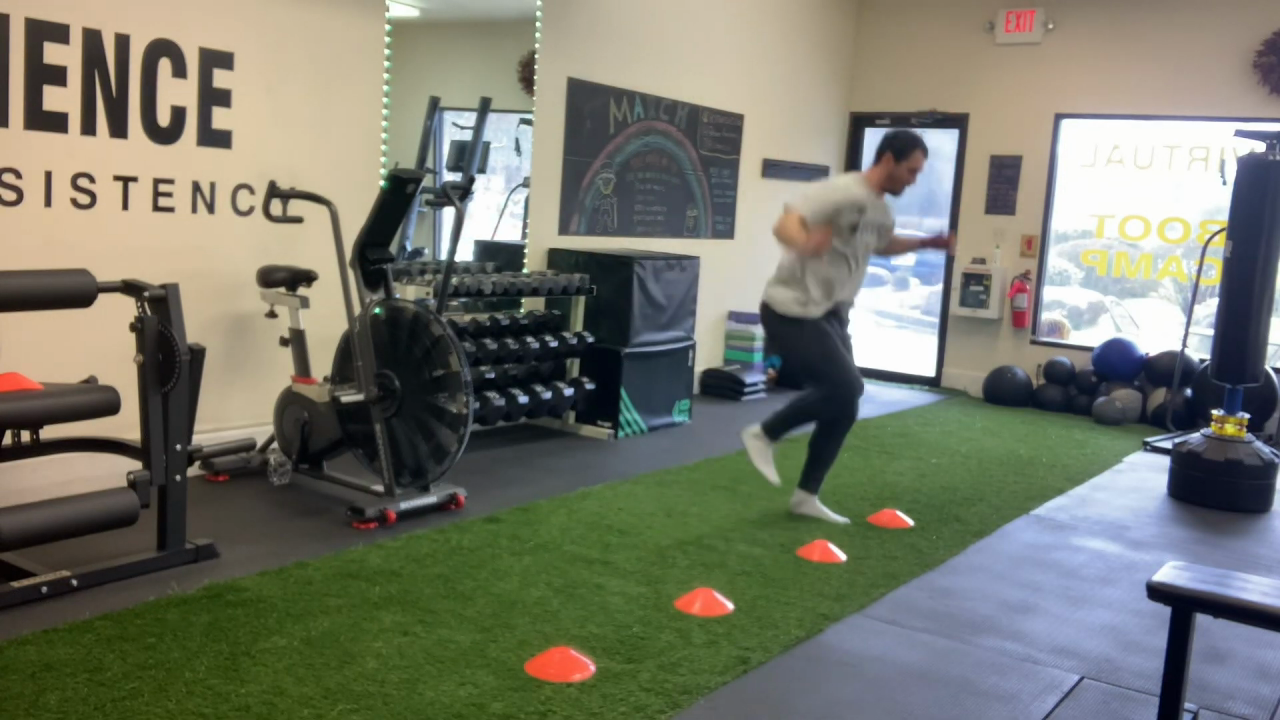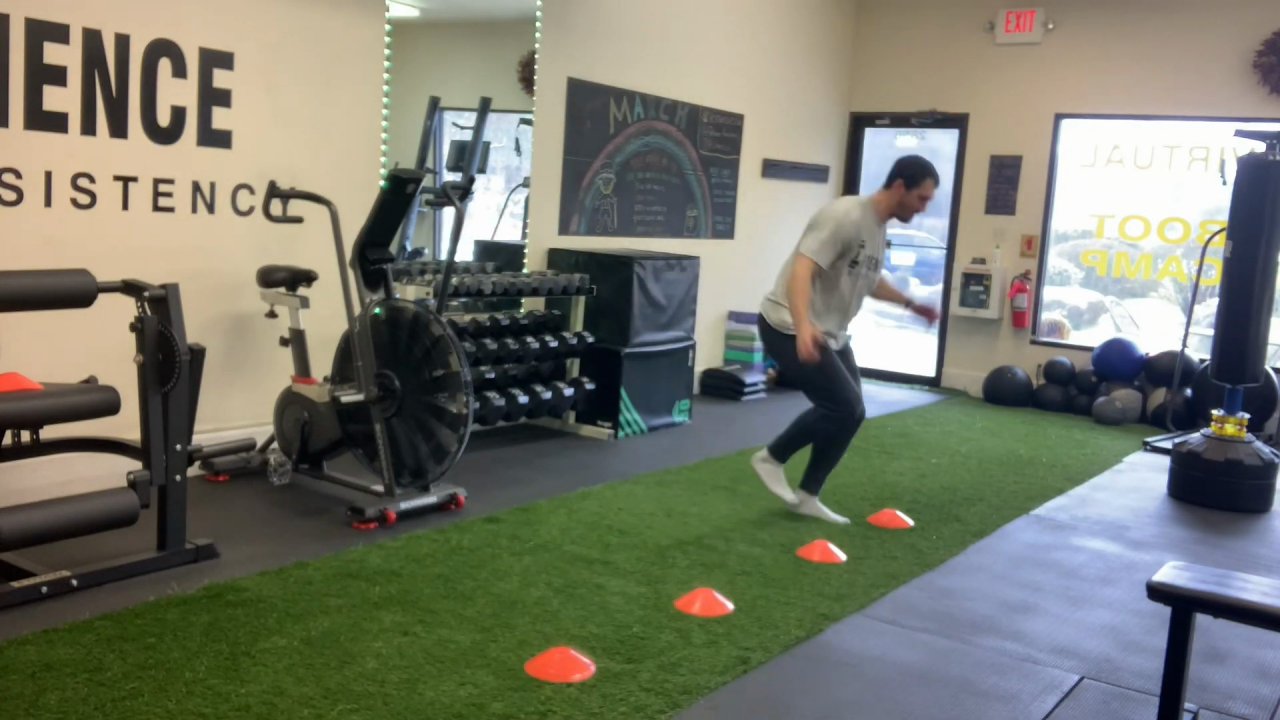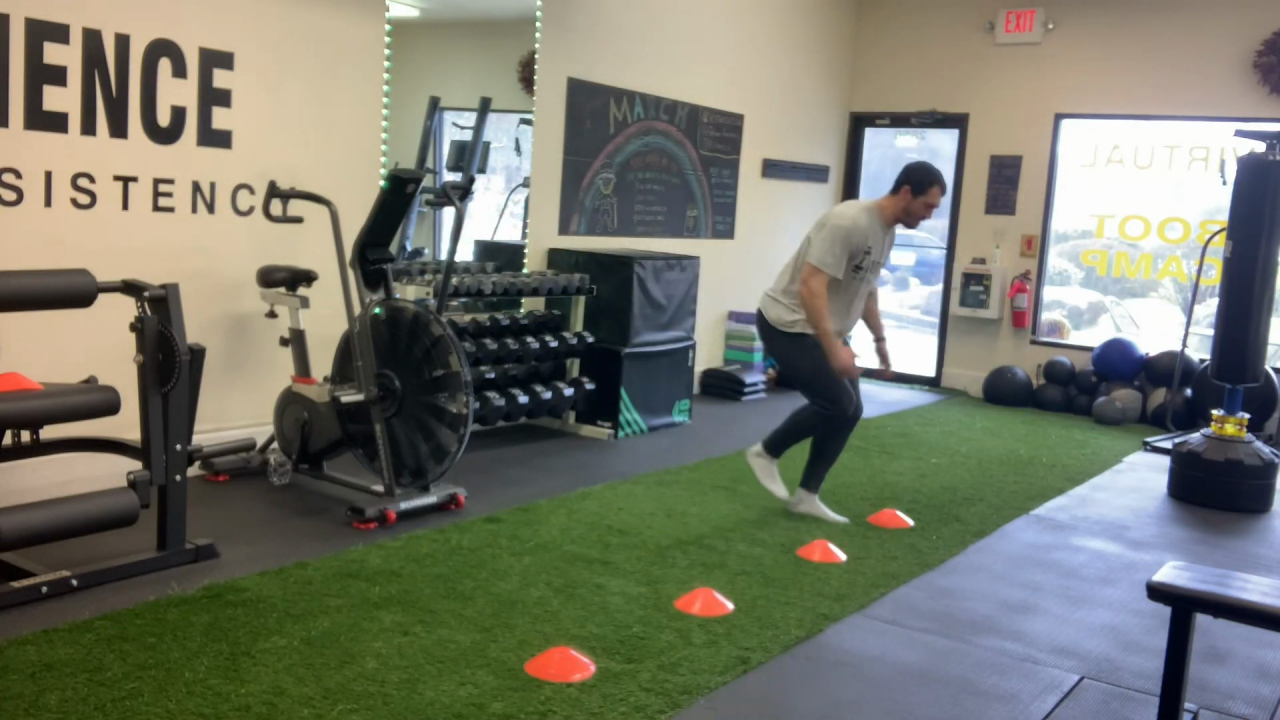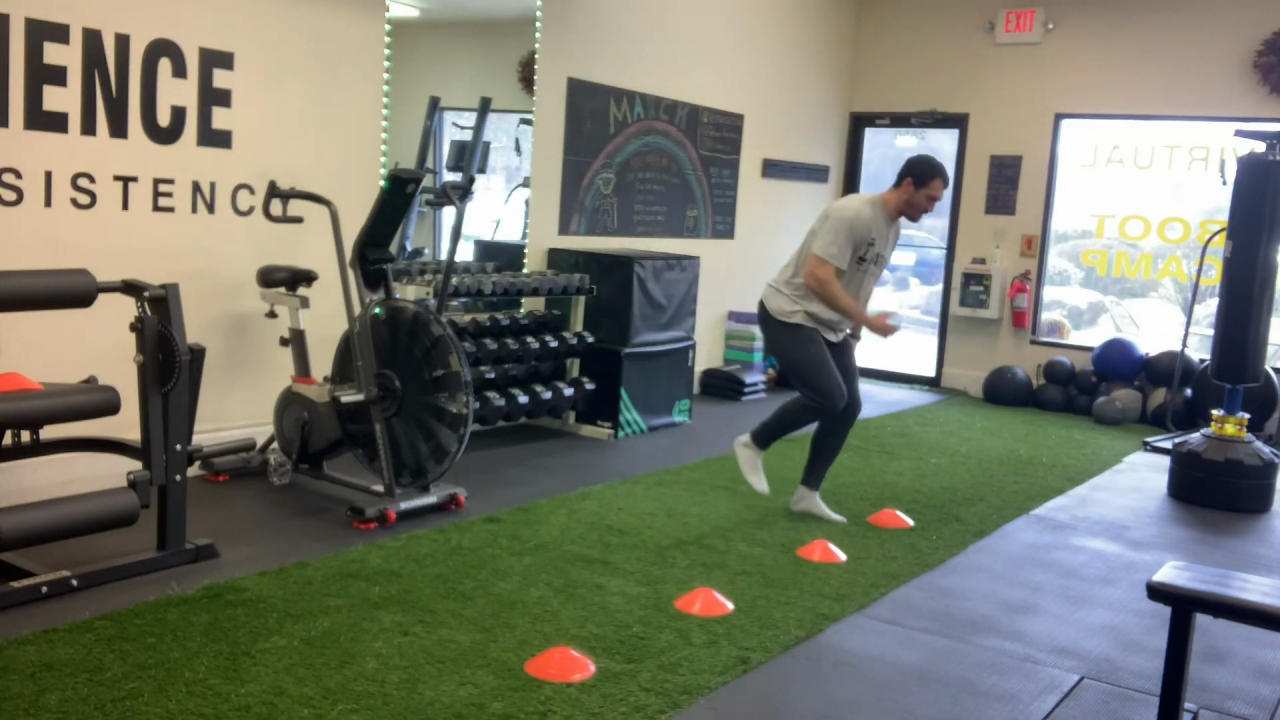
dt=0.1s
person 1, frame 1
left shoulder: (879, 203)
right shoulder: (842, 191)
left elbow: (885, 243)
right elbow: (785, 223)
left wrist: (929, 243)
right wrist: (806, 239)
left hip: (828, 315)
right hip: (793, 311)
left knee: (843, 403)
right knee: (844, 389)
left ankle: (806, 496)
right ankle: (762, 435)
person 1, frame 2
left shoulder: (877, 228)
right shoulder: (844, 218)
right elbow: (801, 270)
left wrist: (910, 304)
right wrist: (803, 328)
left hip: (828, 330)
right hip: (790, 326)
left knee: (849, 412)
right knee: (845, 407)
left ankle: (807, 497)
right ankle: (771, 457)
person 1, frame 3
left shoulder: (886, 232)
right shoulder: (848, 222)
right elbow: (811, 285)
left wrist: (878, 341)
right wrist: (833, 348)
left hip: (823, 327)
right hip: (787, 323)
left knee: (848, 409)
right knee: (838, 404)
left ankle: (806, 496)
right ankle: (765, 453)
person 1, frame 4
left shoulder: (892, 227)
right shoulder: (851, 214)
right elbow: (818, 277)
left wrist: (855, 326)
right wrist: (864, 320)
left hip: (828, 323)
right hip: (790, 316)
left knee: (847, 407)
right knee: (828, 397)
left ankle: (807, 494)
right ankle: (752, 443)
